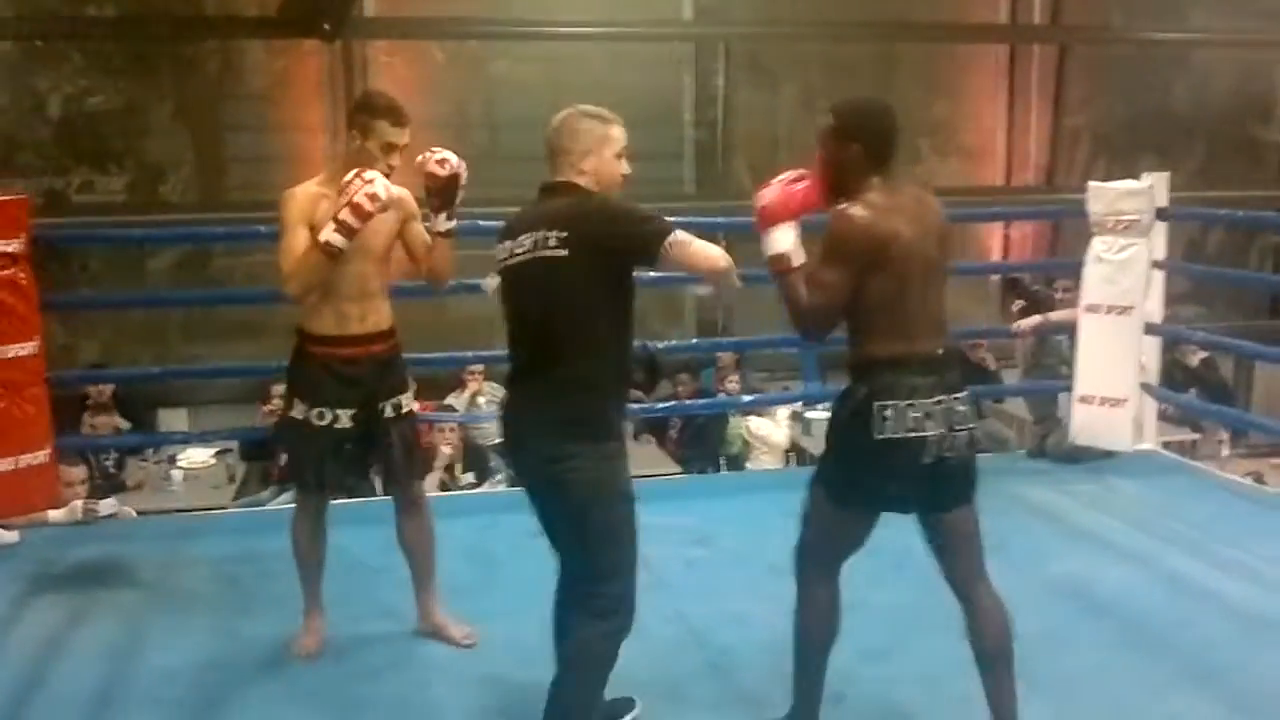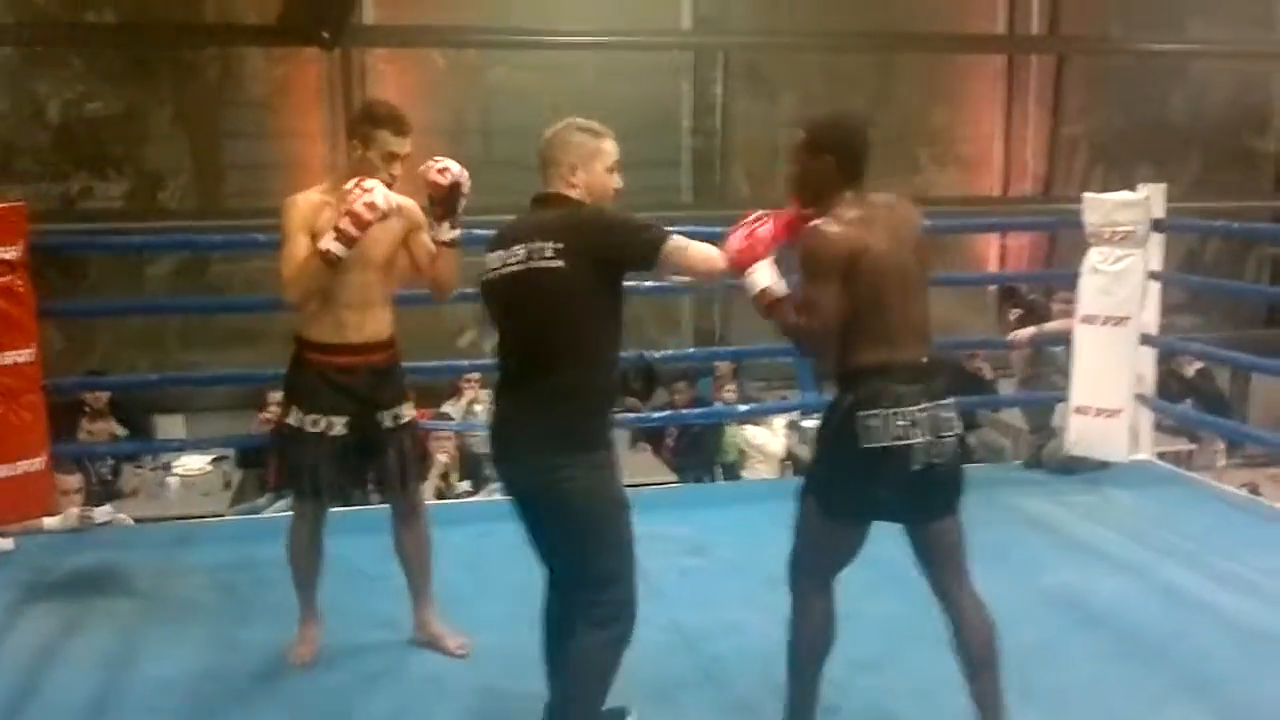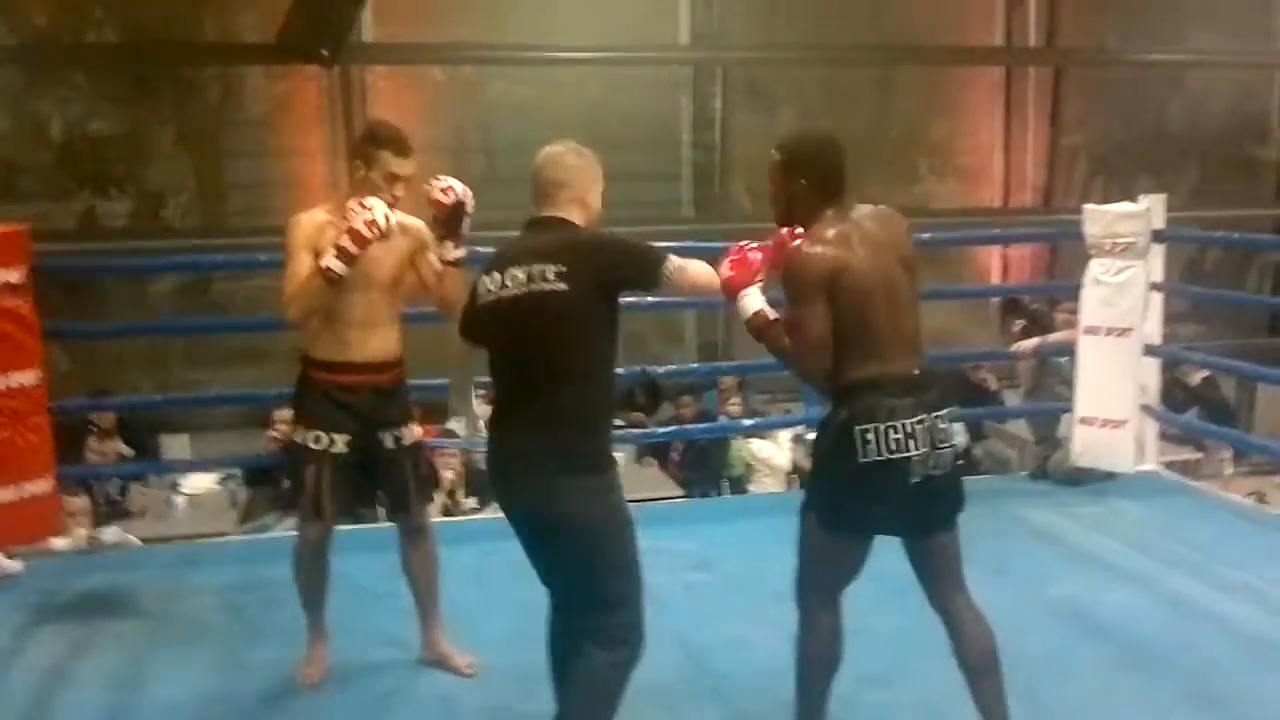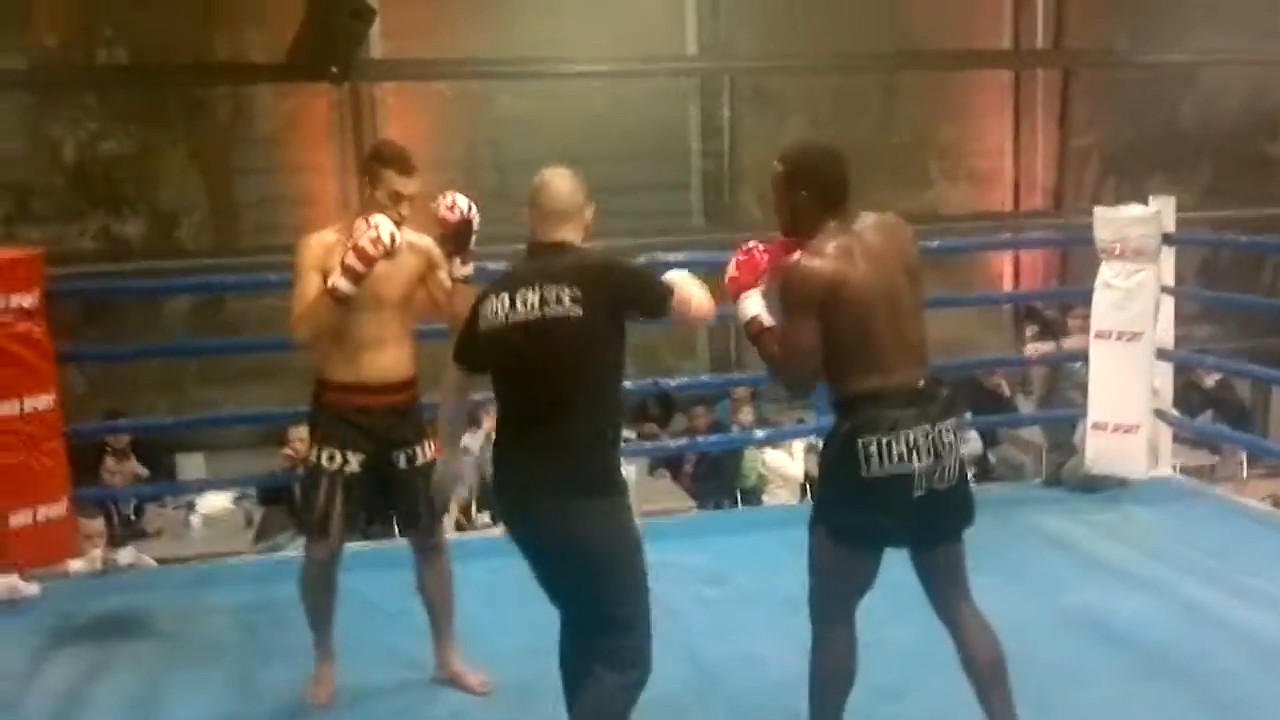
dt=0.1s
person 1, frame 1
left shoulder: (853, 218)
right shoulder: (926, 205)
left elbow: (813, 319)
left wrist: (780, 236)
left hip: (887, 407)
right hip: (946, 399)
left knee: (816, 566)
right knee: (969, 576)
person 1, frame 2
left shoulder: (828, 235)
right shoulder: (902, 213)
left elbow: (819, 342)
left wrist: (758, 274)
left hip: (873, 415)
right hip: (930, 406)
left knee: (810, 578)
right knee: (954, 584)
person 1, frame 3
left shoulder: (807, 256)
right shoulder: (888, 223)
left elbow: (812, 366)
left wrist: (748, 300)
left hip: (868, 429)
right hip: (927, 419)
left knee: (818, 598)
right knee: (951, 594)
person 1, frame 4
left shoulder: (808, 268)
right shoulder: (894, 231)
left elbow: (798, 377)
left wrist: (750, 303)
left hip: (873, 441)
right hip: (932, 429)
left knee: (831, 613)
right knee: (957, 604)
person 2, frame 1
left shoulder: (516, 230)
right shoulder: (601, 218)
right elbow: (708, 260)
right wrist: (725, 275)
left hip: (528, 431)
right hip: (581, 438)
left knee: (583, 575)
right knee: (606, 598)
person 2, frame 2
left shoulder: (504, 242)
right shoulder: (595, 228)
right elbow: (709, 262)
right wrist: (723, 254)
left hip: (515, 442)
right hip: (571, 448)
left knee: (571, 584)
right knee: (605, 606)
person 2, frame 3
left shoulder: (496, 268)
right shoulder: (595, 250)
left elbow: (470, 345)
right elbow: (703, 280)
right wrist: (684, 266)
left hip: (512, 470)
right hip: (576, 472)
left knee: (575, 603)
right knee: (615, 628)
person 2, frame 4
left shoulder: (494, 295)
right shoulder: (602, 276)
left elbow: (456, 386)
right elbow: (701, 309)
left wrist: (449, 454)
right wrist: (679, 279)
left hip: (517, 491)
right hip: (584, 495)
left knee: (583, 621)
right knee: (623, 652)
person 3, frame 1
left shoulder: (400, 202)
right shoulder: (304, 200)
left elbow: (437, 275)
right elbow: (294, 285)
left wrist: (443, 209)
right wrist: (344, 225)
left hip: (383, 357)
right hip: (322, 363)
left knee: (410, 491)
right knee: (312, 498)
left ankle: (429, 608)
right ankle: (313, 612)
person 3, frame 2
left shoulder: (404, 211)
right shoulder: (306, 207)
left elbow: (443, 285)
right elbow: (294, 292)
left wrist: (446, 219)
right wrist: (344, 234)
left hip: (382, 366)
right hip: (320, 371)
left knee: (408, 500)
right knee: (310, 506)
left ankle: (424, 618)
right ankle: (309, 621)
person 3, frame 3
left shoulder: (412, 231)
right shoulder: (310, 226)
left elbow: (453, 305)
right elbow: (296, 310)
left wrist: (452, 238)
right wrist: (344, 252)
left hip: (388, 388)
right hip: (326, 390)
left knee: (414, 519)
right knee: (314, 529)
left ankle: (433, 637)
right ankle: (317, 640)
person 3, frame 4
left shoulder: (422, 250)
right shoulder: (319, 247)
right elbow: (304, 331)
left wrist: (460, 254)
right wrist: (351, 271)
left hip: (402, 407)
right hip: (341, 411)
left knee: (429, 538)
right knee: (322, 548)
left ankle: (446, 656)
right ankle: (323, 660)
